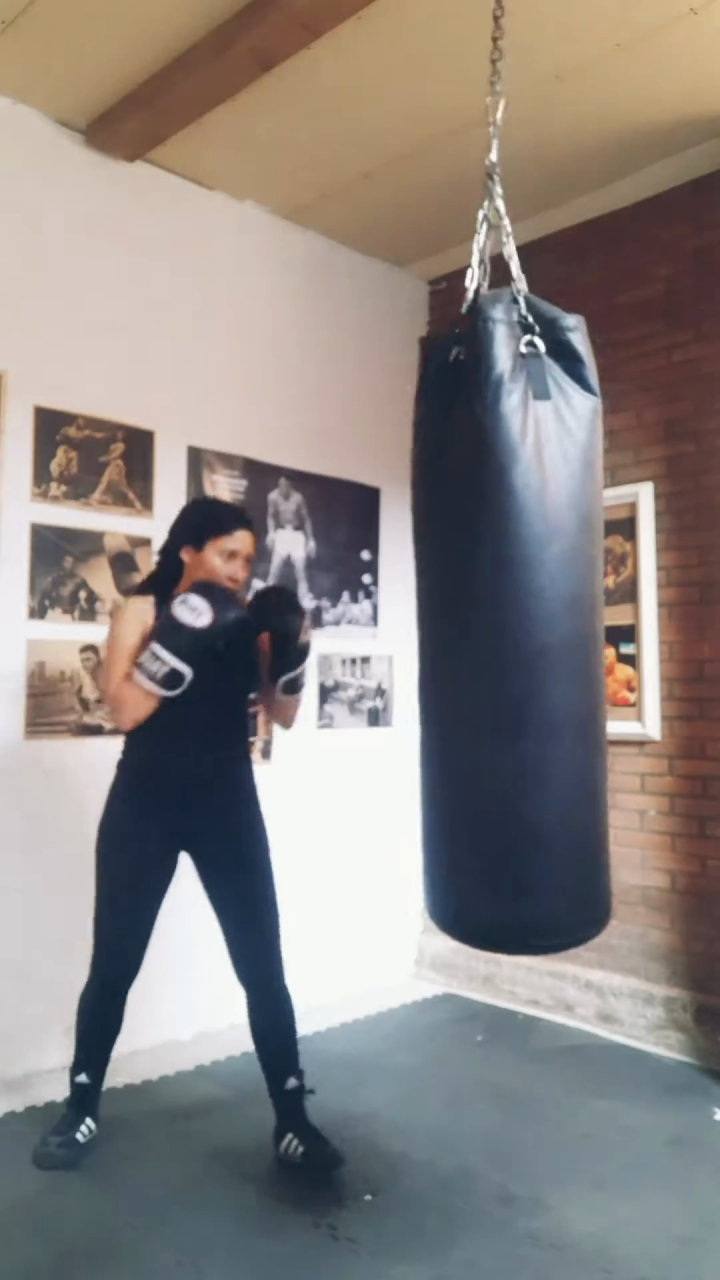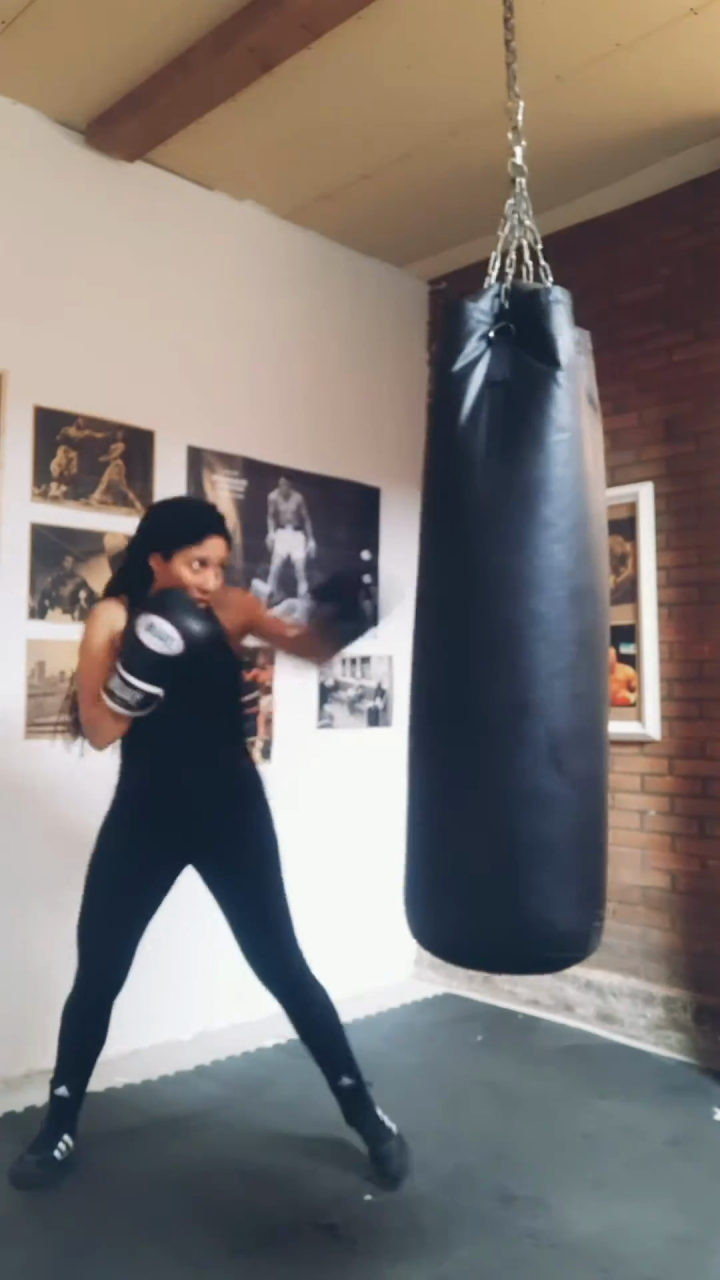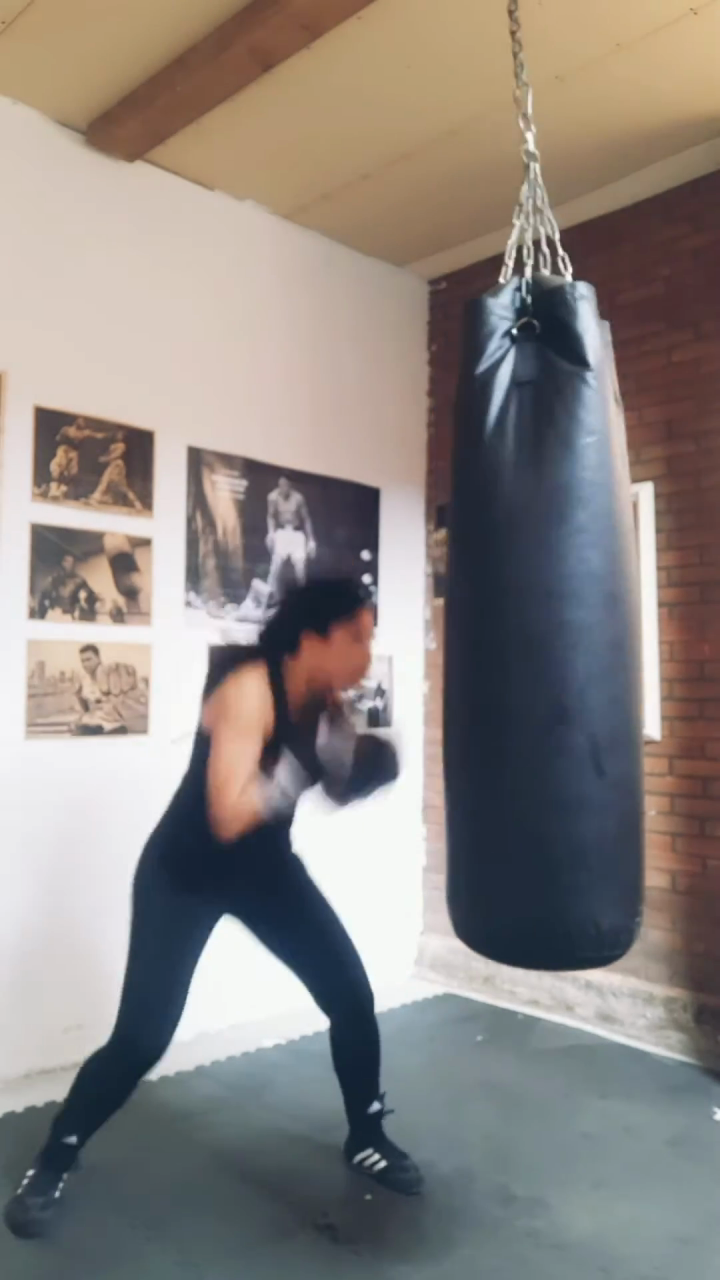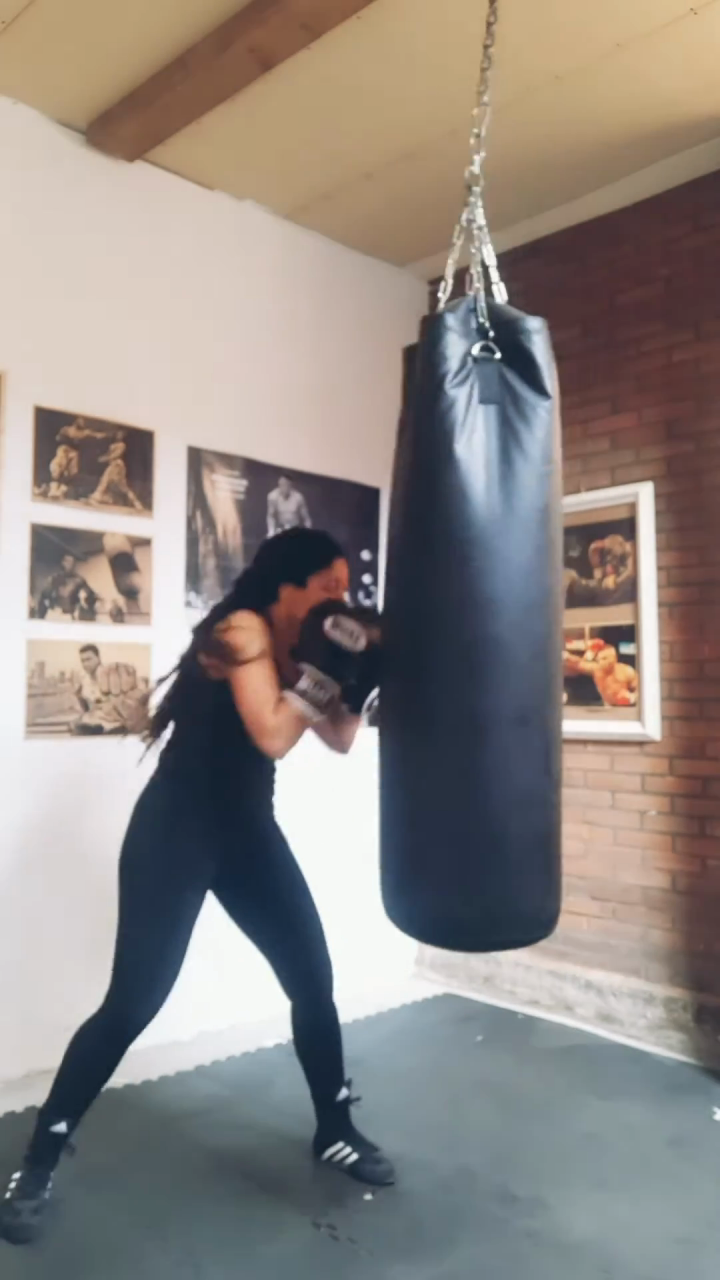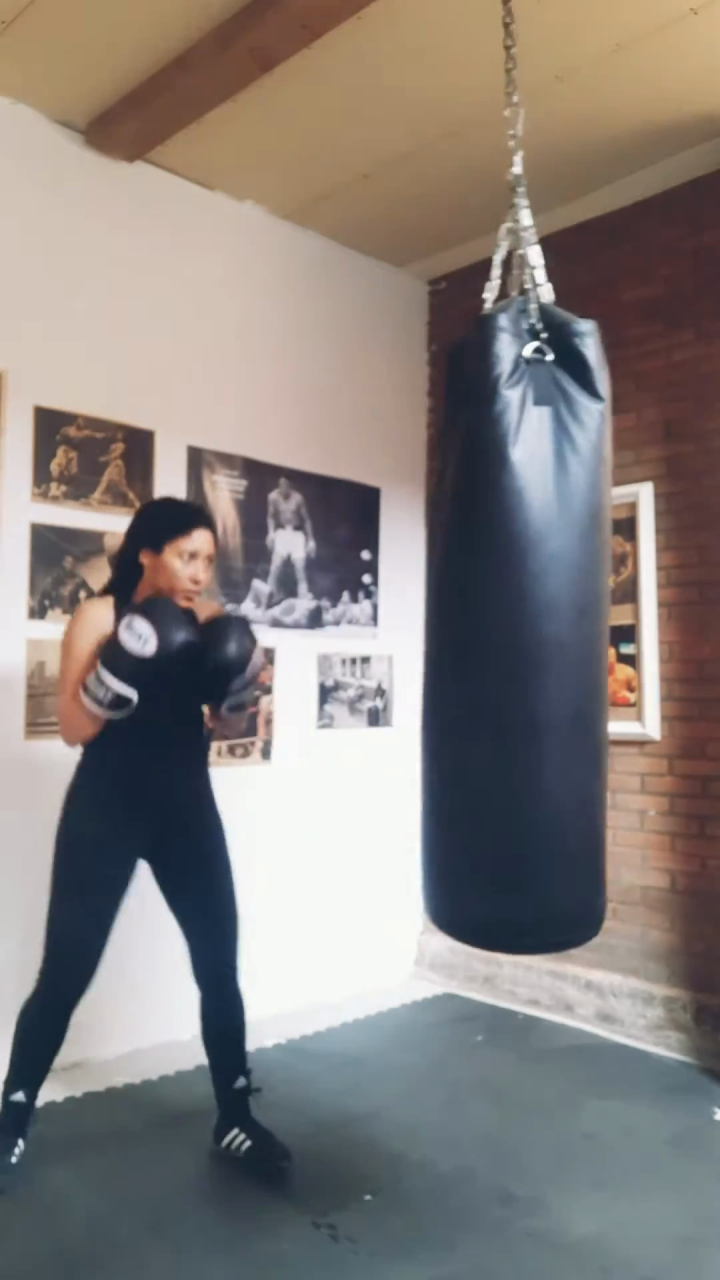
dt=1s
person 1, frame 1
left shoulder: (248, 618)
right shoulder: (140, 612)
left elbow: (286, 715)
right elbow: (125, 712)
left wrist: (290, 647)
right wrist: (182, 637)
left hip: (228, 805)
right hip: (145, 807)
left knee: (262, 964)
right knee: (113, 965)
left ankle: (291, 1120)
right ankle: (81, 1110)
person 1, frame 2
left shoulder: (228, 609)
right shoulder: (114, 617)
left elbow: (309, 646)
right elbow: (98, 731)
left wrist: (331, 630)
right wrist: (145, 656)
left hip: (231, 811)
right hip: (144, 815)
left knee: (280, 966)
right knee: (97, 974)
left ankle: (361, 1110)
right ankle: (59, 1127)
person 1, frame 3
left shoulder: (324, 698)
right shoulder: (248, 689)
right elbow: (230, 817)
left wrist: (349, 769)
right wrist: (312, 764)
left hip: (267, 867)
right hip: (183, 874)
left knee: (352, 996)
right knee: (142, 1038)
left ankle: (367, 1138)
right ankle: (54, 1162)
person 1, frame 4
left shoulder: (301, 646)
right shoulder: (245, 633)
left elbow: (341, 737)
right elbow: (272, 737)
left wrist: (357, 672)
right wrist: (327, 668)
left hip: (248, 829)
right hip: (176, 829)
left knee: (313, 979)
right knee: (132, 1003)
left ankle: (335, 1131)
person 1, frame 5
left shoulder: (202, 622)
right shoulder: (101, 616)
left elbow: (222, 717)
right elbow: (75, 729)
left wrist: (239, 667)
right wrist: (127, 661)
left hip: (188, 809)
right hip: (105, 812)
left knee: (220, 970)
right knee: (66, 975)
left ankle: (234, 1117)
